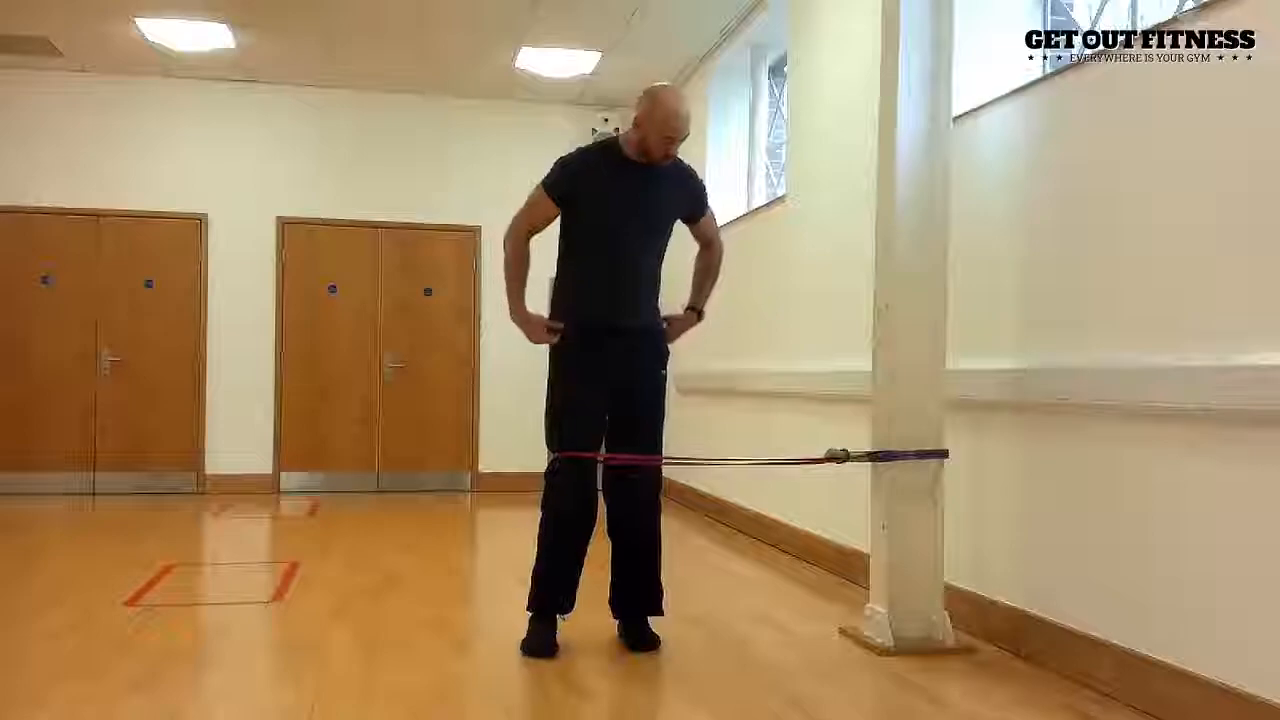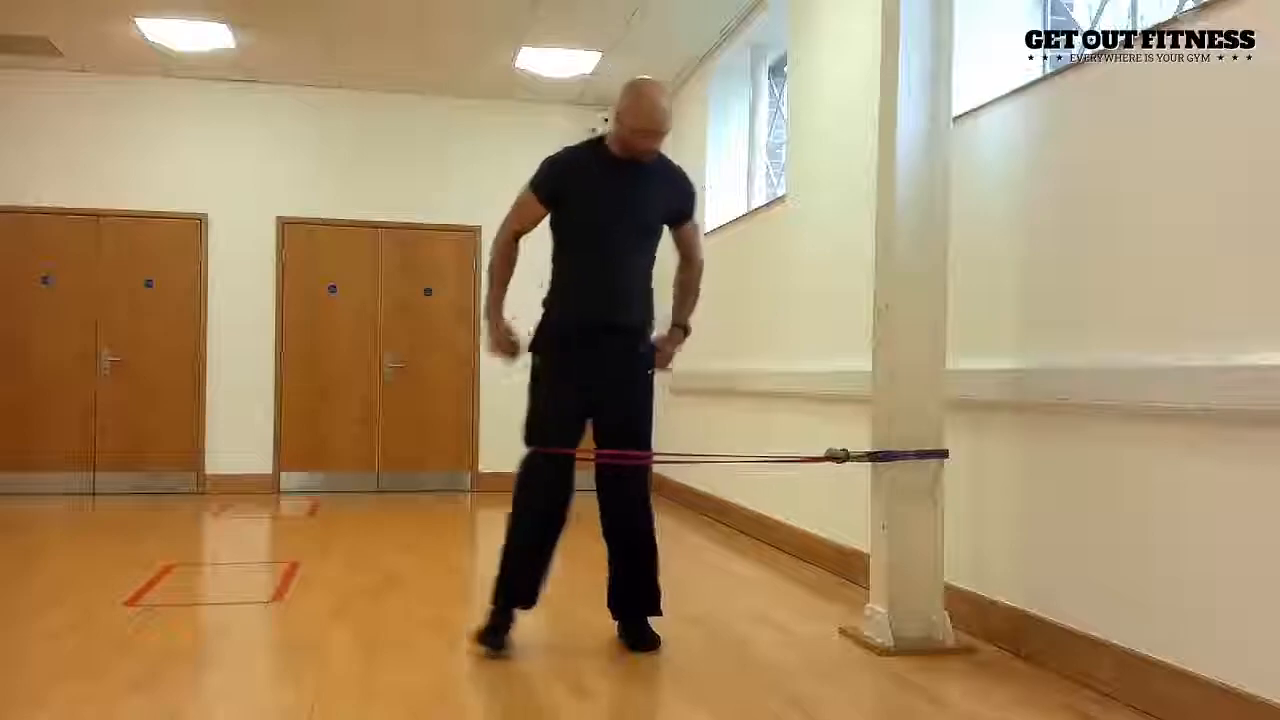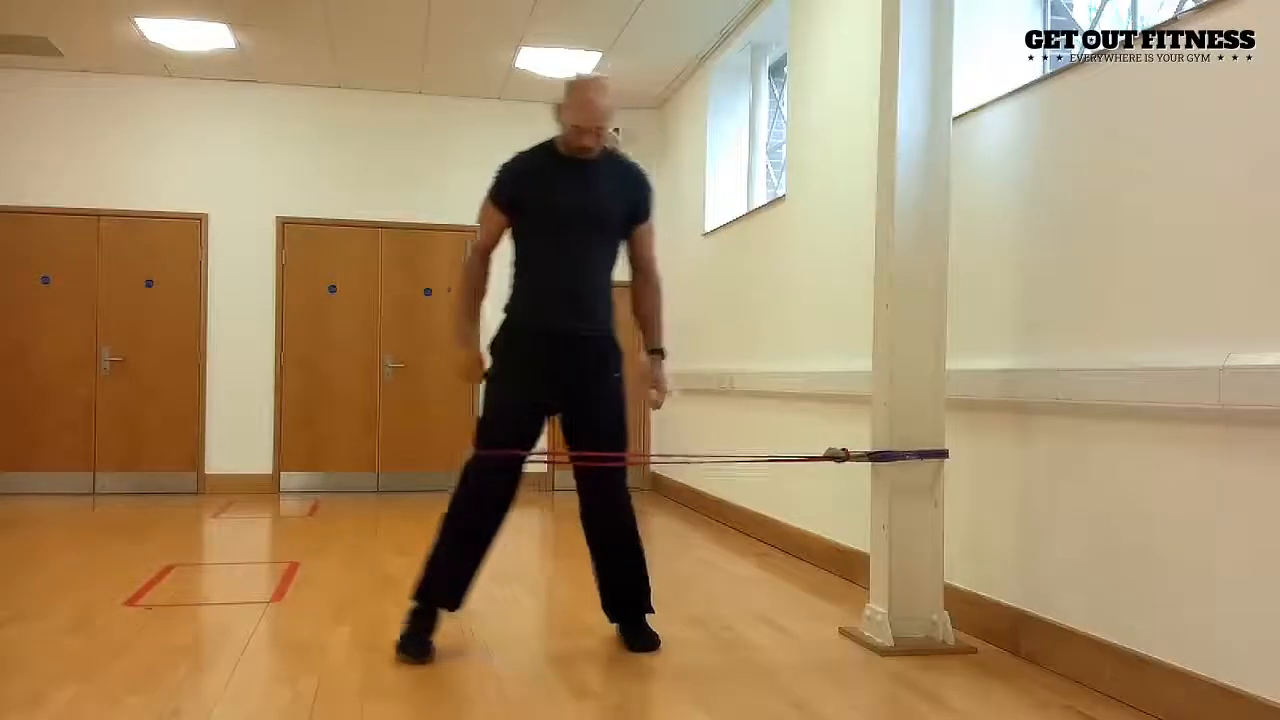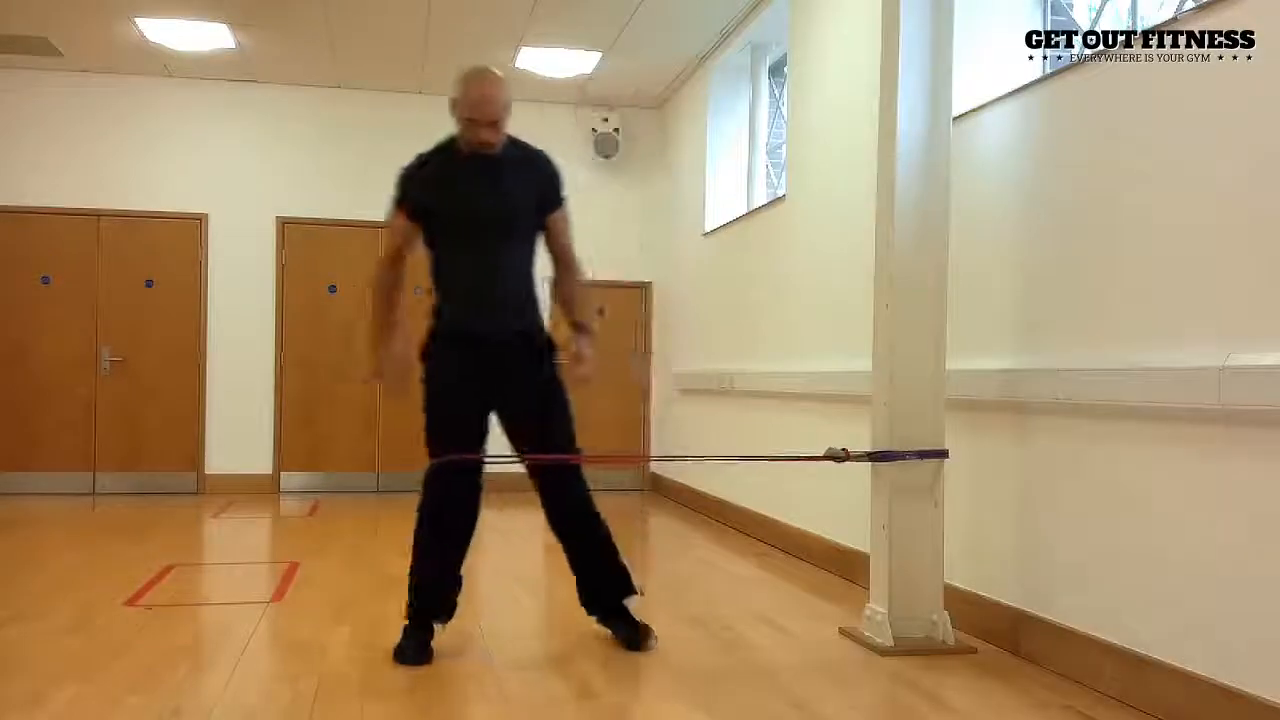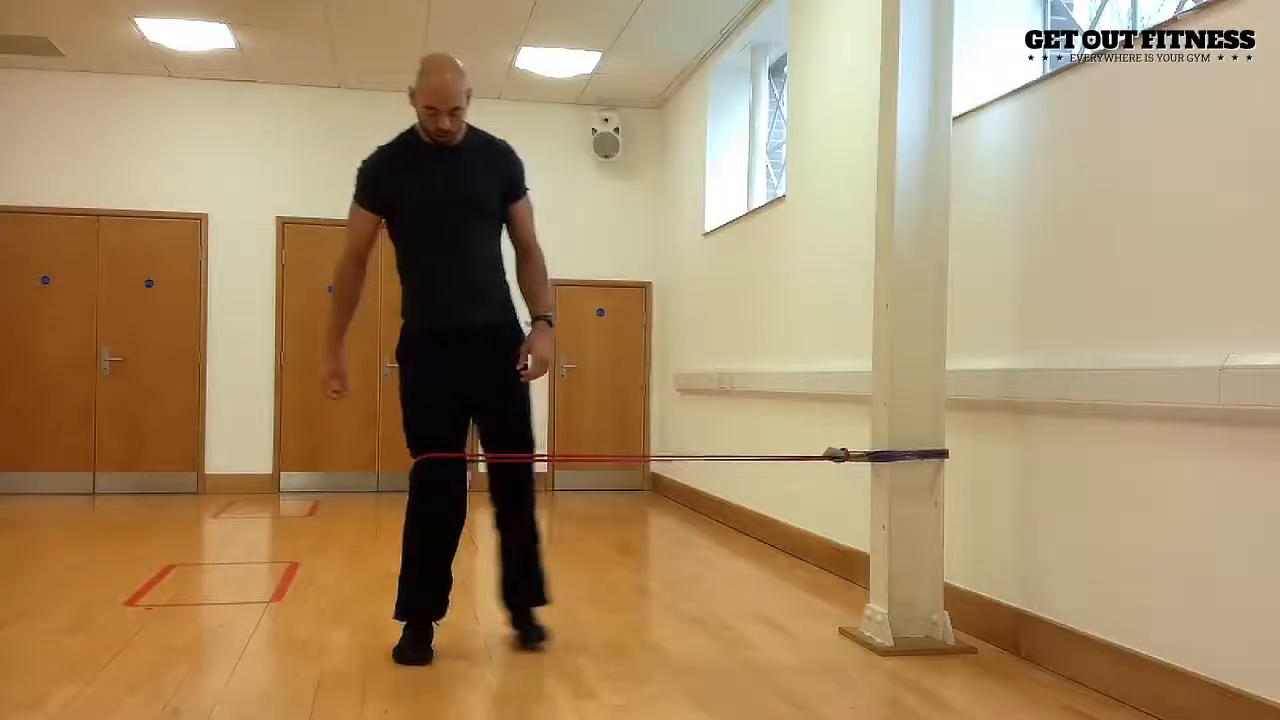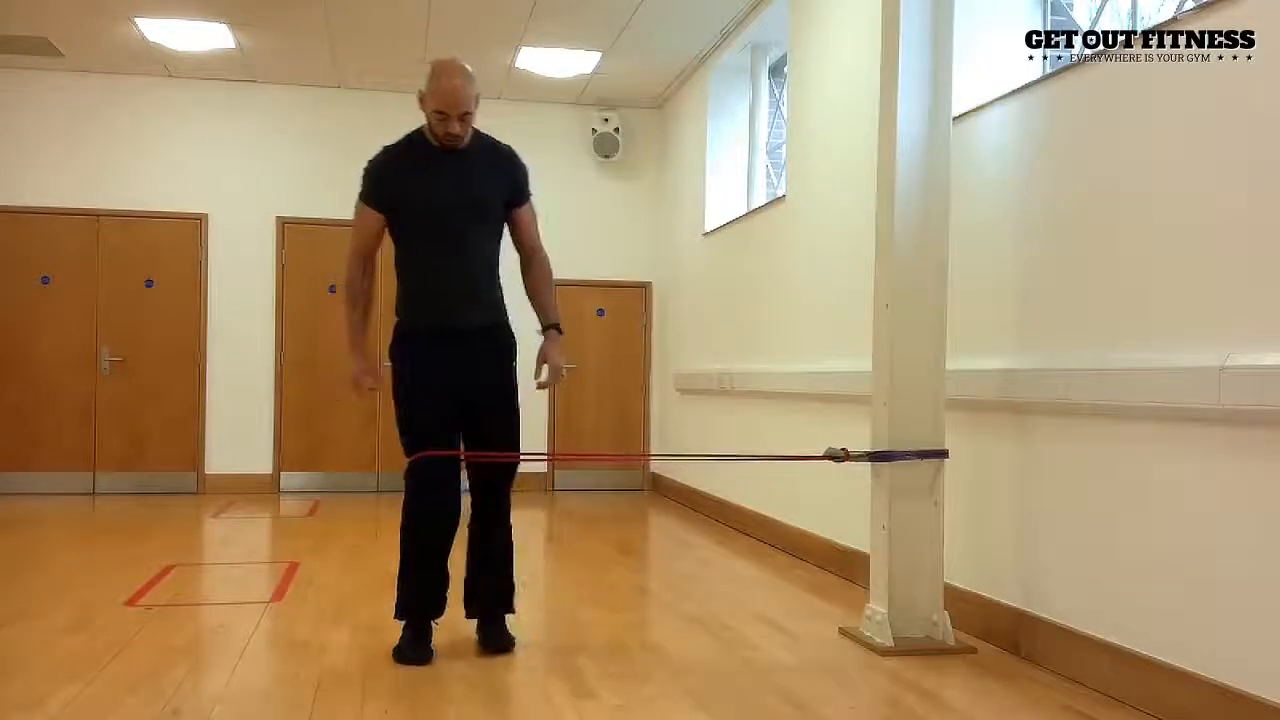
dt=0.3s
person 1, frame 1
left shoulder: (683, 183)
right shoulder: (579, 169)
left elbow: (712, 245)
right elbow: (518, 232)
left wrist: (693, 312)
right wrist: (519, 311)
left hip: (643, 346)
right hip: (578, 343)
left knee: (638, 481)
right knee: (570, 476)
left ankle: (634, 611)
right ankle: (545, 613)
person 1, frame 2
left shoulder: (672, 183)
right shoulder: (567, 168)
left elbow: (691, 259)
right elbow: (509, 235)
left wrist: (678, 329)
right wrist: (495, 316)
left hip: (630, 347)
right hip: (565, 341)
left knee: (628, 482)
right knee: (546, 471)
left ankle: (633, 610)
right ankle: (506, 606)
person 1, frame 3
left shoulder: (629, 182)
right shoulder: (521, 173)
left elbow: (644, 272)
right elbow: (481, 255)
left wrist: (654, 352)
right wrist: (467, 337)
left hip: (595, 350)
right hip: (523, 345)
left knee: (606, 486)
right knee: (489, 476)
left ankle: (629, 613)
right ankle: (427, 610)
person 1, frame 4
left shoulder: (536, 169)
right shoulder: (425, 175)
left elbow: (564, 258)
right elbow: (393, 260)
left wrist: (581, 330)
right wrist: (385, 339)
left hip: (524, 344)
right hip: (454, 349)
left knee: (561, 476)
right knee: (450, 481)
left ankle: (610, 602)
right ankle: (421, 620)
person 1, frame 5
left shoulder: (500, 159)
right shoulder: (384, 168)
left elbow: (527, 248)
right elbow: (353, 260)
left wrist: (542, 323)
right wrist: (333, 347)
left hip: (497, 338)
right hip: (426, 344)
left knee: (512, 474)
right knee: (435, 482)
left ankle: (523, 602)
right ankle: (419, 618)
person 1, frame 6
left shoulder: (504, 164)
right shoulder: (390, 168)
left elbow: (532, 253)
right elbow: (361, 261)
left wrist: (552, 331)
right wrist: (359, 345)
left hip: (490, 341)
right hip: (420, 344)
left knee: (494, 479)
right knee: (431, 482)
left ankle: (491, 611)
right ankle: (418, 618)
